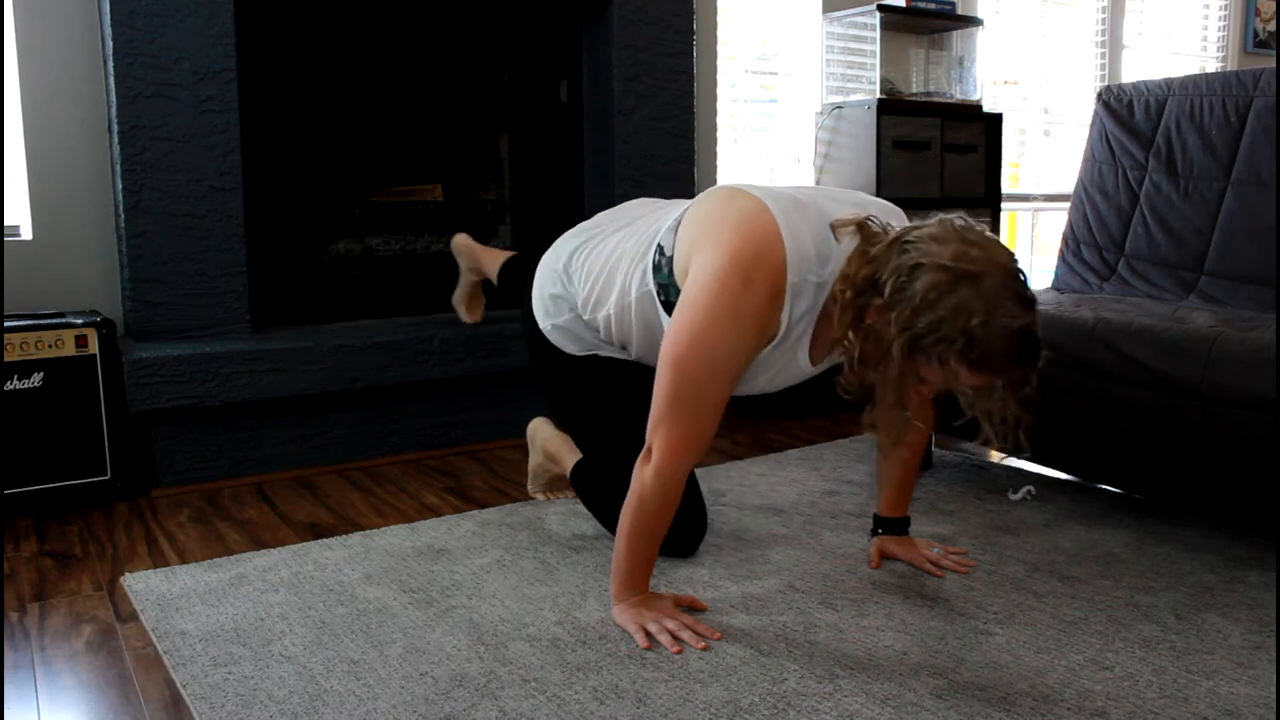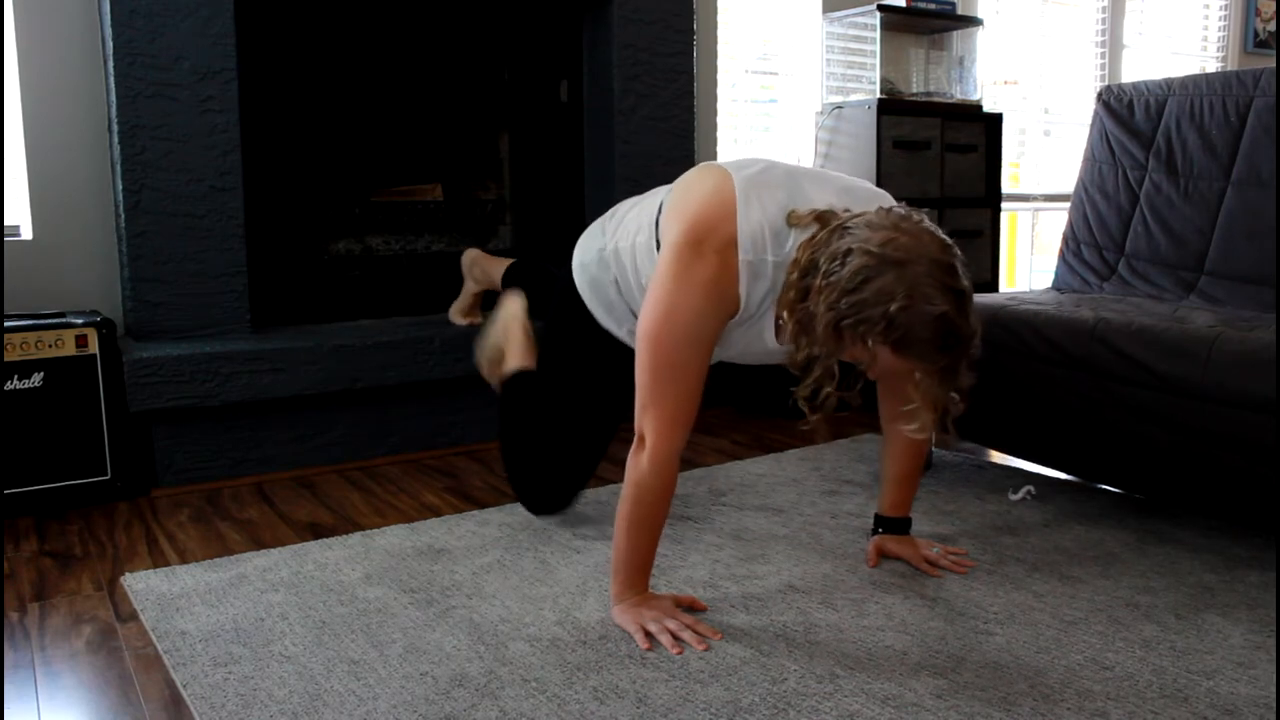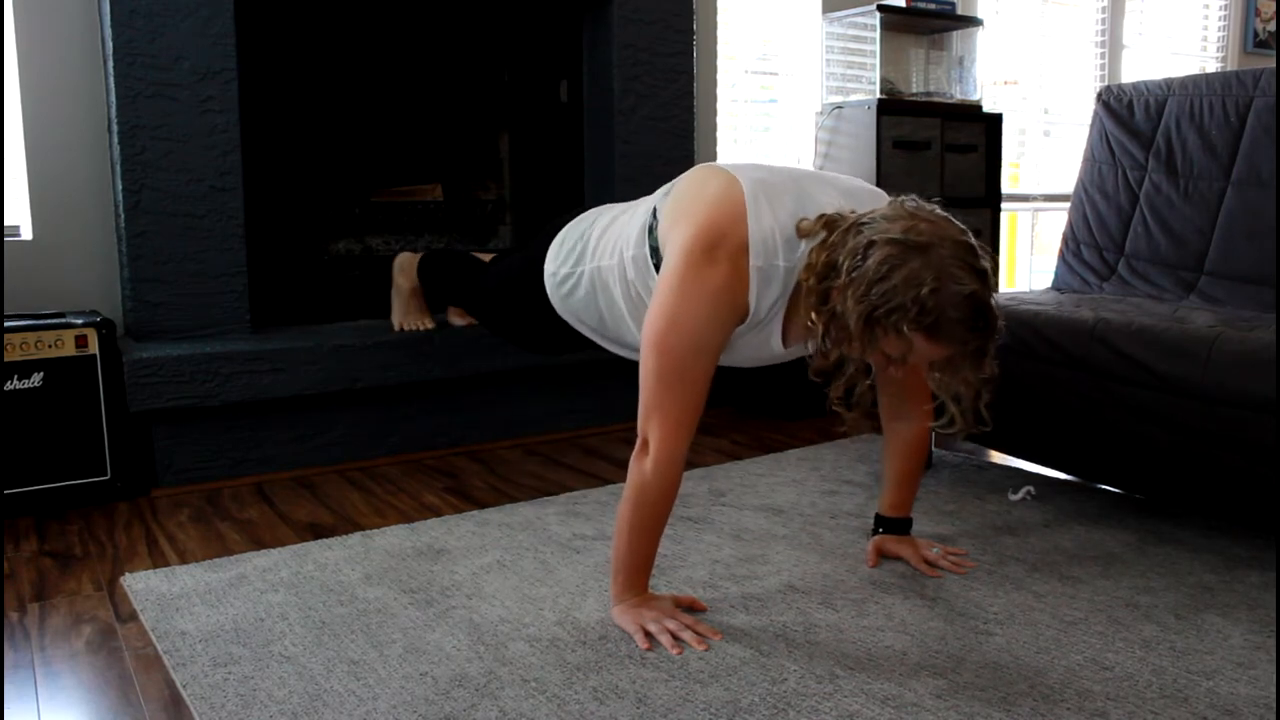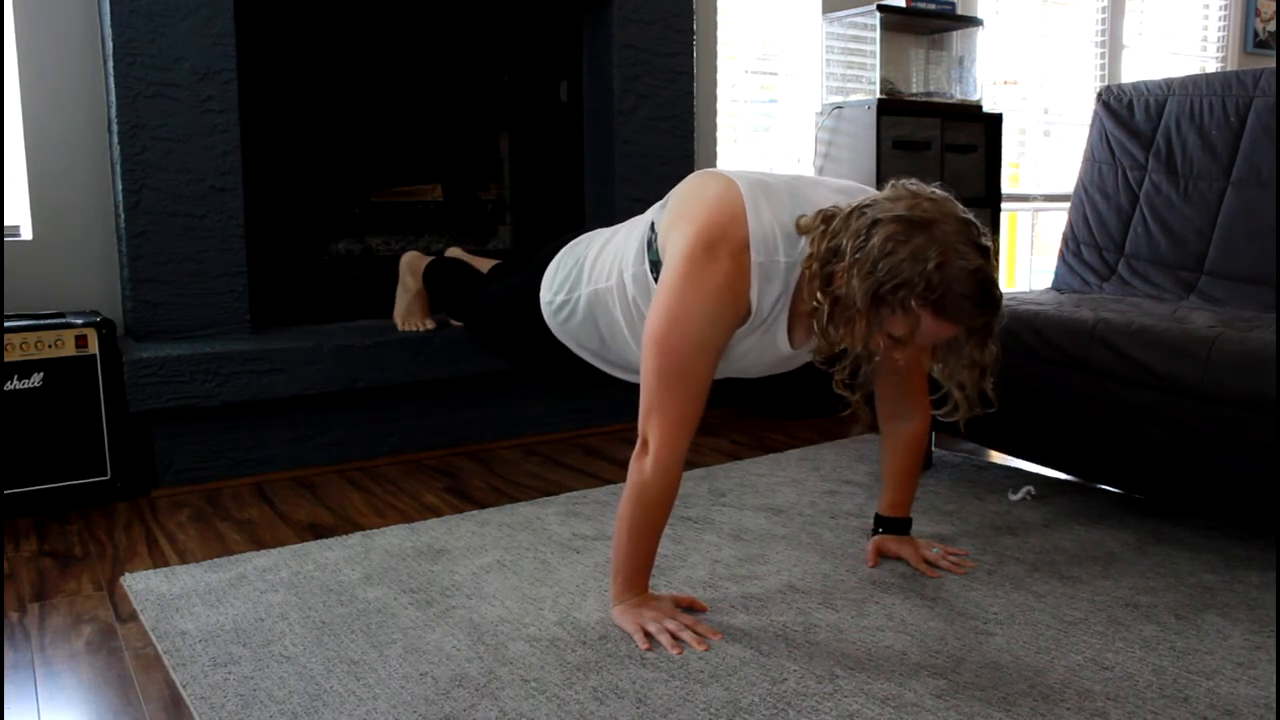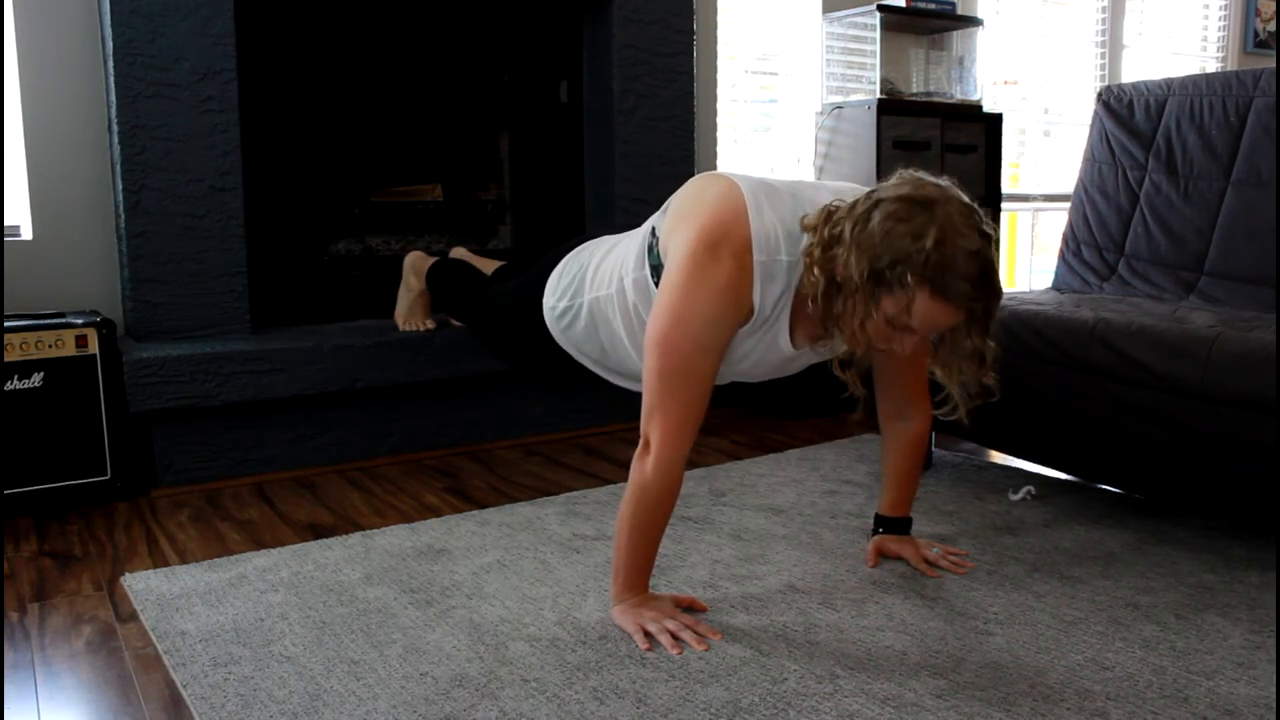
dt=1s
person 1, frame 1
left shoulder: (902, 267)
right shoulder: (748, 277)
left elbow: (906, 416)
right elbow: (666, 456)
left wrist: (891, 526)
right wrist: (629, 597)
left hip: (643, 263)
right hip: (579, 321)
right knee: (679, 530)
left ankle: (480, 259)
right ankle: (558, 446)
person 1, frame 2
left shoulder: (893, 259)
right shoulder: (714, 251)
left elbow: (907, 410)
right elbow: (656, 441)
left wrist: (893, 525)
right wrist: (628, 596)
left hip: (688, 302)
right hip: (614, 290)
right knee: (543, 486)
left ankle: (494, 268)
right ankle: (515, 333)
person 1, frame 3
left shoulder: (893, 256)
right shoulder: (721, 256)
left elbow: (909, 410)
right elbow: (658, 444)
left wrist: (893, 526)
right wrist: (628, 597)
left hip: (644, 278)
right hip: (582, 281)
right knee: (495, 305)
left ankle: (479, 258)
right ankle: (415, 272)
person 1, frame 4
left shoulder: (894, 259)
right shoulder: (722, 255)
left elbow: (906, 412)
right elbow: (659, 444)
left wrist: (892, 525)
right wrist: (628, 596)
left hip: (640, 295)
right hip: (577, 299)
right knee: (486, 310)
left ankle: (471, 260)
right ankle: (427, 273)
person 1, frame 5
left shoulder: (899, 272)
right shoulder: (726, 254)
left elbow: (907, 413)
right elbow: (662, 444)
left wrist: (893, 526)
right wrist: (628, 597)
left hip: (637, 302)
right hip: (577, 308)
right knee: (489, 312)
left ankle: (476, 261)
right ankle: (431, 273)
